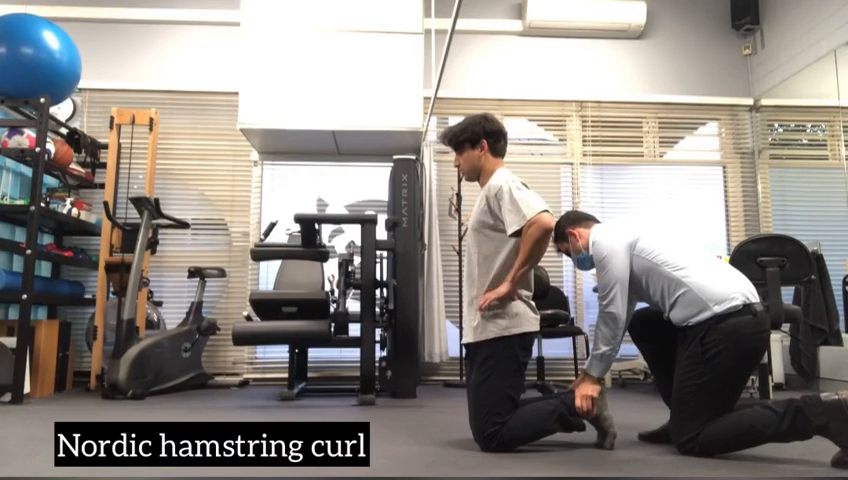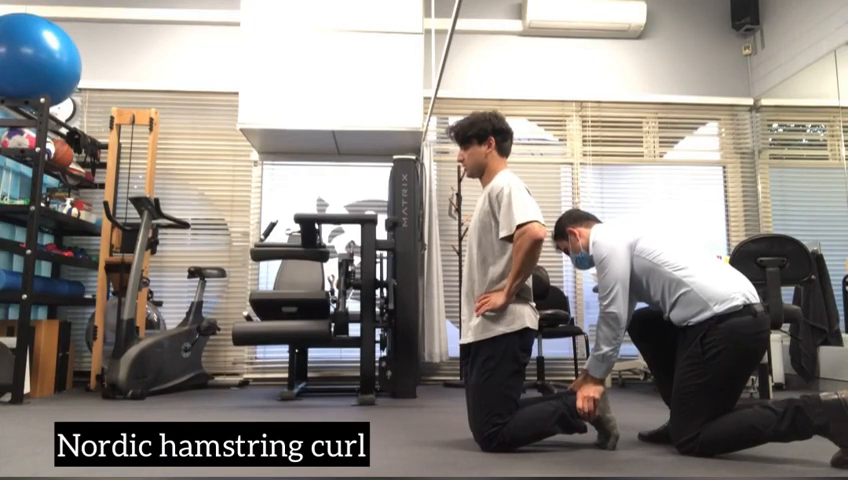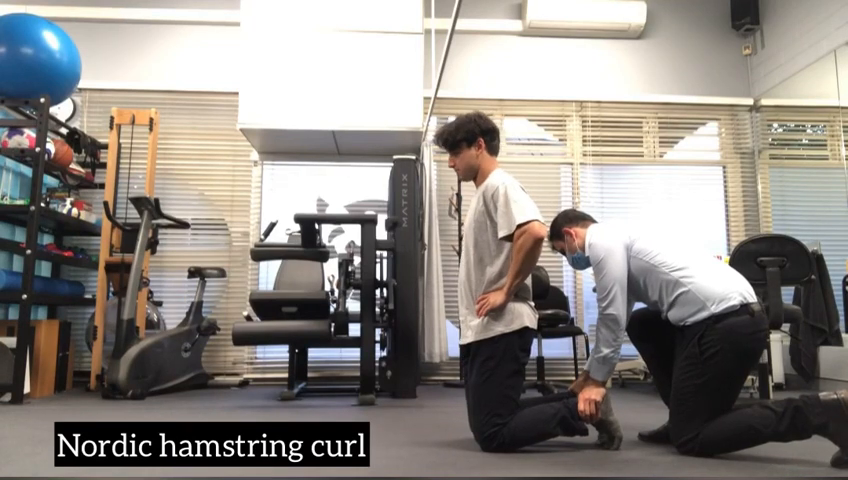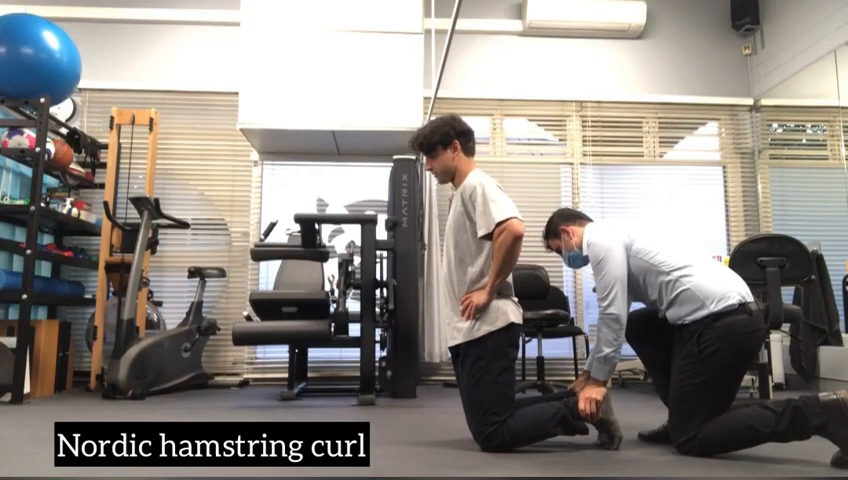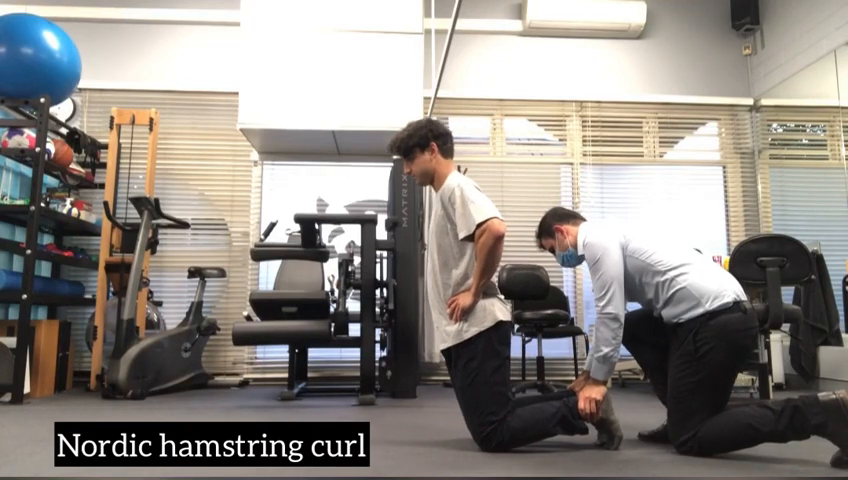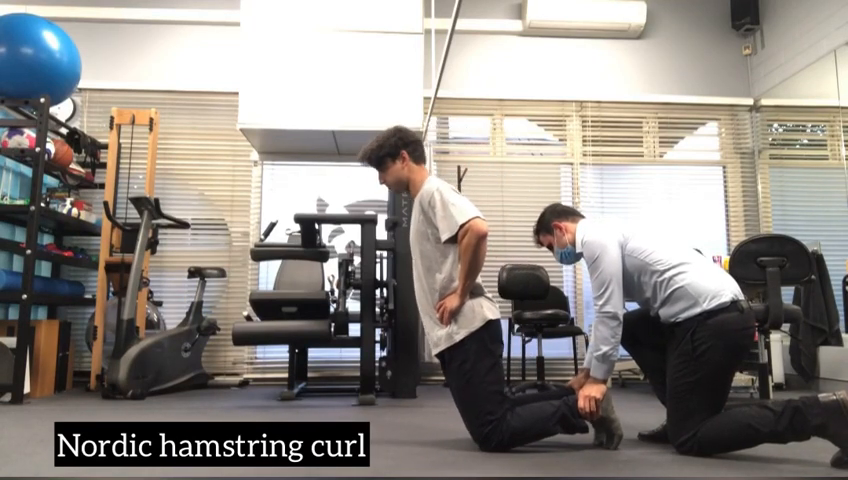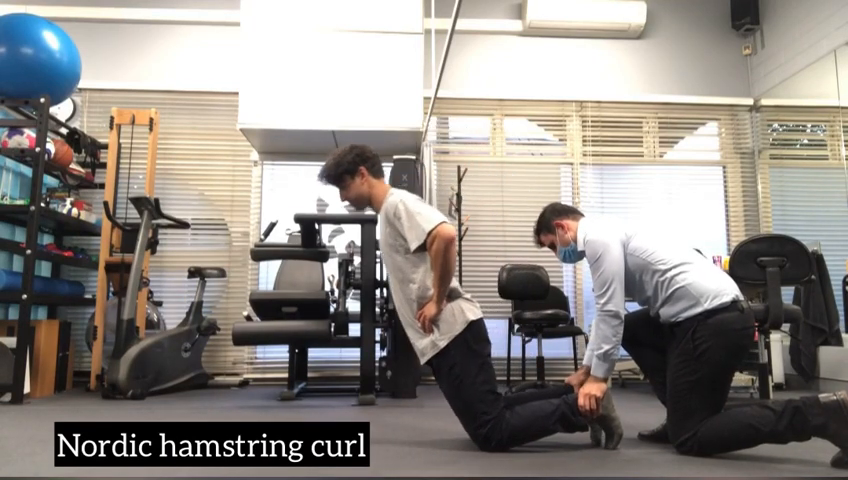
dt=0.7s
person 1, frame 1
left shoulder: (502, 184)
right shoulder: (490, 191)
left elbow: (543, 223)
left wrist: (511, 283)
left hip: (501, 328)
right hip: (487, 328)
left knee: (492, 434)
right knee: (490, 421)
left ankle: (580, 404)
right ankle: (575, 401)
person 1, frame 2
left shoulder: (504, 186)
right shoulder: (491, 191)
left elbow: (534, 233)
left wrist: (508, 292)
left hip: (501, 327)
right hip: (483, 328)
left knee: (492, 434)
right knee: (489, 423)
left ankle: (582, 406)
right ankle: (577, 402)
person 1, frame 3
left shoulder: (499, 185)
right shoulder: (484, 192)
left elbow: (534, 232)
left wrist: (507, 291)
left hip: (500, 327)
right hip: (482, 329)
left knee: (493, 434)
right knee: (490, 421)
right ankle: (578, 402)
person 1, frame 4
left shoulder: (477, 185)
right shoulder: (463, 193)
left elbow: (513, 230)
left wrist: (490, 290)
left hip: (487, 325)
right hip: (471, 328)
left knee: (493, 434)
right knee: (491, 423)
right ankle: (578, 402)
person 1, frame 5
left shoulder: (456, 188)
right shoulder: (445, 194)
left elbow: (494, 230)
left wrist: (474, 292)
left hip: (476, 326)
right hip: (462, 329)
left knee: (493, 434)
right knee: (492, 419)
left ankle: (583, 408)
right ankle: (576, 401)
person 1, frame 6
left shoulder: (433, 192)
right shoulder: (423, 200)
left elbow: (477, 230)
left wrist: (461, 293)
left hip: (467, 327)
right hip: (454, 331)
left knee: (493, 433)
right knee: (493, 418)
right ankle: (578, 400)
person 1, frame 7
left shoulder: (397, 203)
right shoulder: (389, 212)
left elbow: (445, 236)
left wrist: (438, 300)
left hip: (450, 330)
right hip: (441, 335)
left knee: (491, 432)
right knee: (490, 416)
left ankle: (582, 405)
right ankle: (575, 396)
person 2, frame 1
left shoulder: (606, 239)
right shoulder: (622, 240)
left elbow: (612, 317)
right elbow: (620, 318)
left wrist: (593, 377)
right wrist: (587, 372)
left hip: (728, 325)
right hip: (731, 316)
left knee: (690, 439)
right knee: (642, 324)
left ankle: (821, 414)
right ankle: (684, 415)
person 2, frame 2
left shoulder: (607, 239)
right shoulder: (621, 240)
left elbow: (613, 316)
right elbow: (620, 317)
left wrist: (595, 378)
right wrist: (588, 372)
left hip: (728, 326)
right hip: (733, 316)
left knee: (690, 438)
right knee: (641, 324)
left ankle: (824, 413)
right ankle: (685, 416)
person 2, frame 3
left shoulder: (602, 240)
right shoulder: (617, 240)
left elbow: (612, 317)
right elbow: (617, 317)
left wrist: (597, 380)
right wrist: (589, 373)
left hip: (725, 324)
right hip: (730, 315)
left knee: (691, 439)
right knee: (640, 325)
left ankle: (822, 412)
right ankle: (684, 416)
person 2, frame 4
left shoulder: (601, 239)
right shoulder: (612, 239)
left elbow: (612, 316)
right elbow: (617, 317)
left wrist: (597, 380)
right wrist: (588, 372)
left hip: (723, 324)
right hip: (724, 314)
left knee: (690, 439)
right knee: (636, 326)
left ankle: (821, 413)
right ankle: (683, 418)
person 2, frame 5
left shoulder: (597, 238)
right shoulder: (610, 238)
left elbow: (611, 315)
right elbow: (613, 315)
left wrist: (598, 379)
right wrist: (587, 372)
left hip: (716, 322)
right hip: (718, 314)
left knee: (690, 438)
right knee: (632, 329)
left ankle: (822, 413)
right ankle: (682, 415)
person 2, frame 6
left shoulder: (596, 238)
right shoulder: (607, 237)
left elbow: (608, 313)
right elbow: (610, 313)
left wrist: (597, 378)
right wrist: (586, 370)
left hip: (713, 322)
right hip: (717, 313)
left knee: (689, 438)
right knee: (630, 329)
right ankle: (680, 416)
person 2, frame 7
left shoulder: (598, 235)
right shoulder: (608, 236)
left elbow: (611, 312)
right elbow: (607, 312)
left wrist: (598, 376)
right wrist: (586, 368)
left hip: (713, 322)
right hip: (713, 315)
left knee: (690, 438)
right knee: (630, 331)
left ankle: (823, 414)
right ankle: (682, 413)
